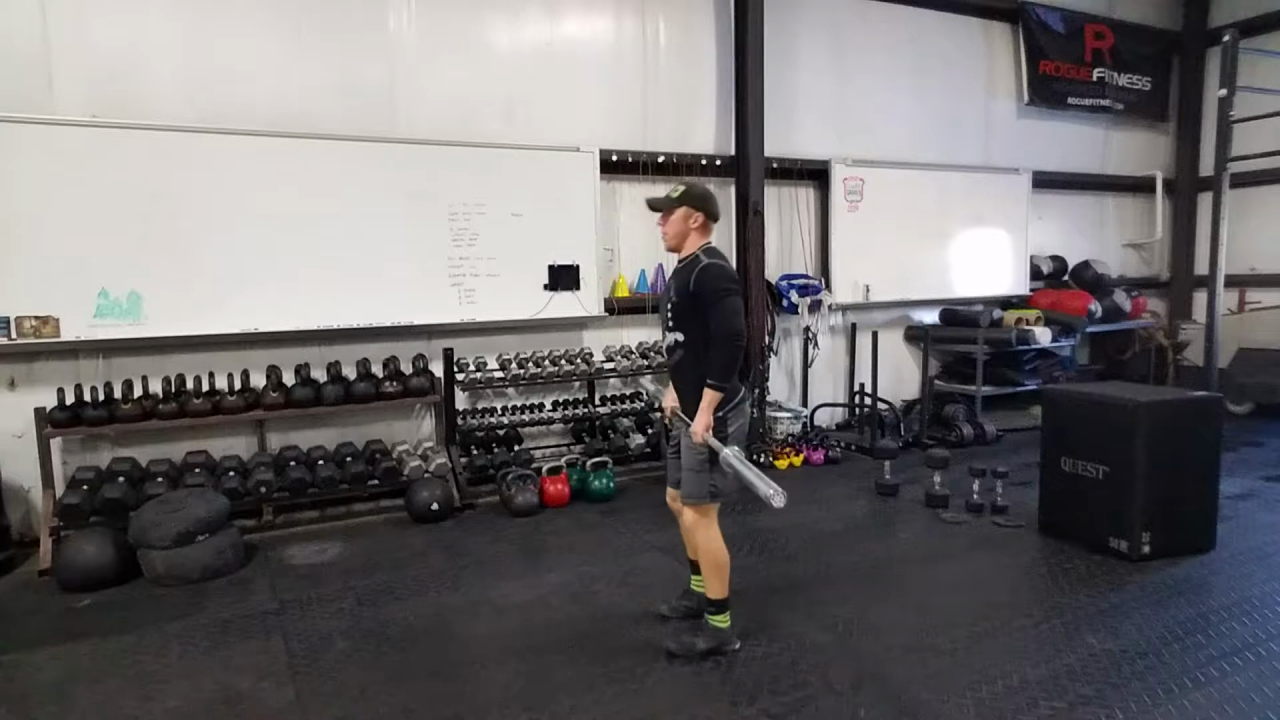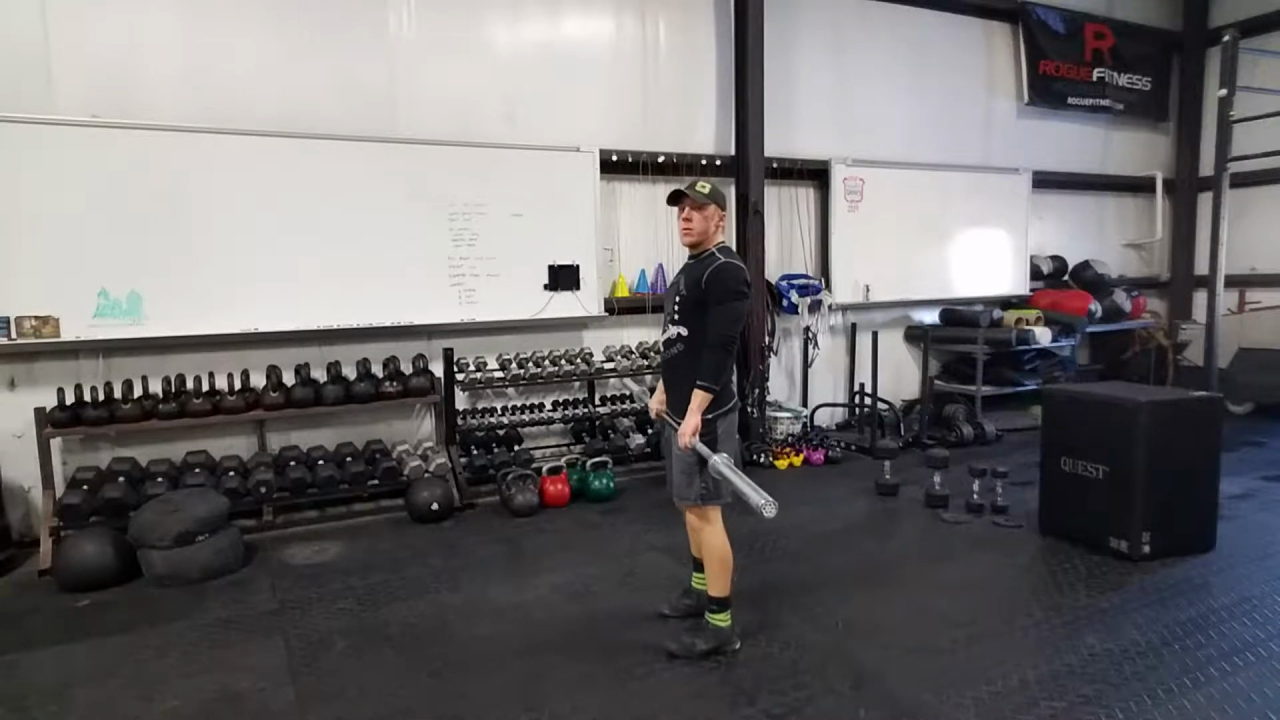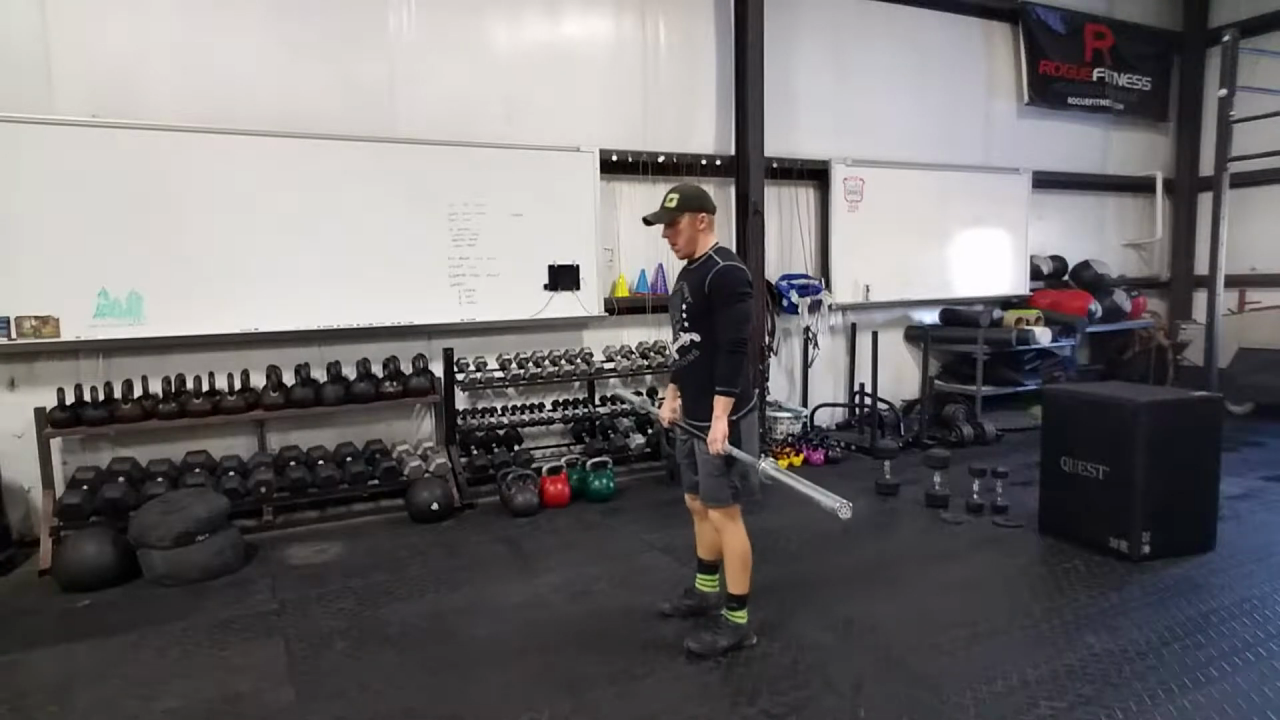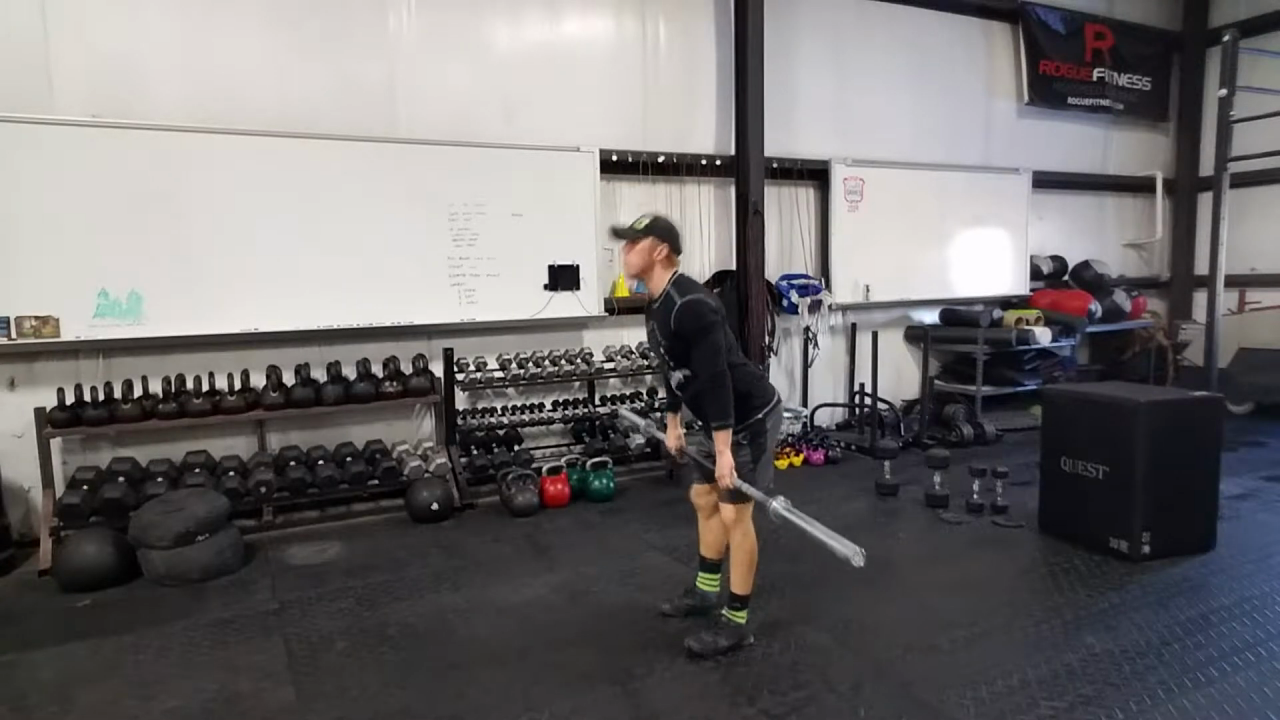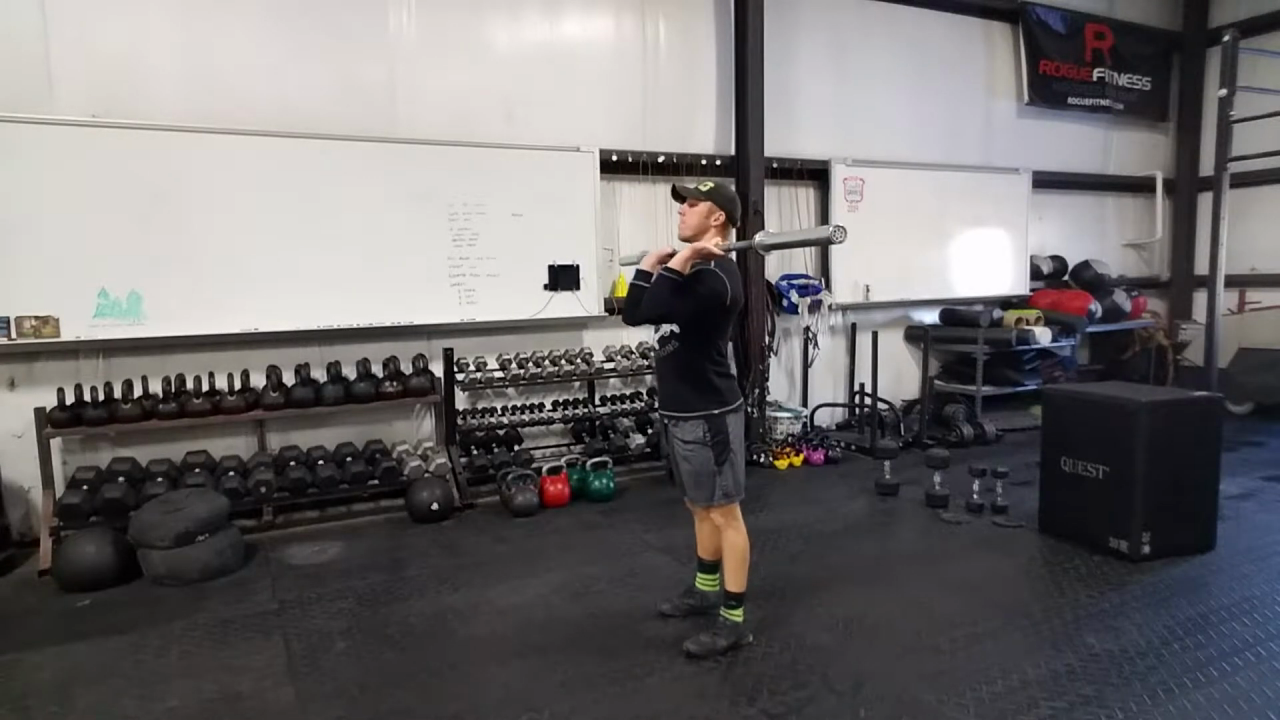
dt=1s
person 1, frame 1
left shoulder: (711, 271)
right shoulder: (685, 269)
left elbow: (731, 340)
left wrist: (707, 410)
right wrist: (674, 389)
left hip: (715, 413)
right hip: (691, 409)
left knee: (697, 516)
right knee: (678, 500)
left ankle: (719, 625)
right ankle: (700, 591)
person 1, frame 2
left shoulder: (724, 270)
right shoulder: (691, 268)
left elbow: (720, 349)
left wrist: (696, 412)
right wrist: (663, 389)
left hip: (705, 412)
right hip: (682, 406)
left knee: (703, 511)
right knee: (689, 505)
left ankle: (720, 624)
right ankle: (701, 590)
person 1, frame 3
left shoulder: (727, 274)
right shoulder: (688, 273)
left elbow: (735, 351)
left wrist: (721, 418)
right wrist: (671, 395)
left hip: (723, 417)
right hip: (692, 415)
left knee: (723, 513)
right knee: (698, 506)
left ankle: (737, 621)
right ankle: (705, 591)
person 1, frame 4
left shoulder: (690, 305)
right shoulder: (657, 307)
left elbow: (716, 378)
right elbow: (674, 371)
left wrist: (725, 451)
right wrist: (673, 423)
left hip: (750, 416)
right hip: (719, 417)
left knee: (733, 512)
right knee: (703, 499)
left ankle: (735, 622)
right ankle: (706, 591)
person 1, frame 5
left shoulder: (714, 277)
right shoulder: (692, 271)
left elbow: (649, 310)
right elbow: (634, 312)
left wrist: (681, 260)
right wrist: (651, 262)
left hip: (709, 413)
right hip: (680, 411)
left knee: (723, 512)
right knee: (699, 508)
left ankle: (733, 621)
right ankle: (706, 590)
